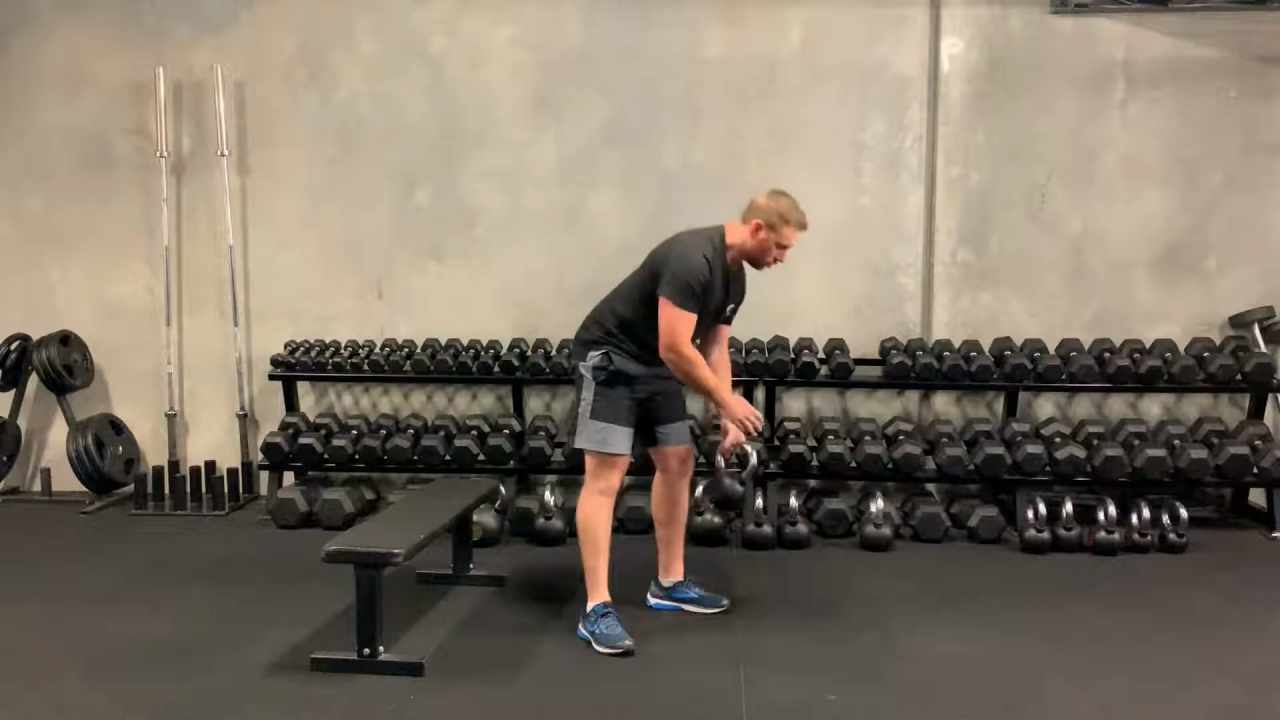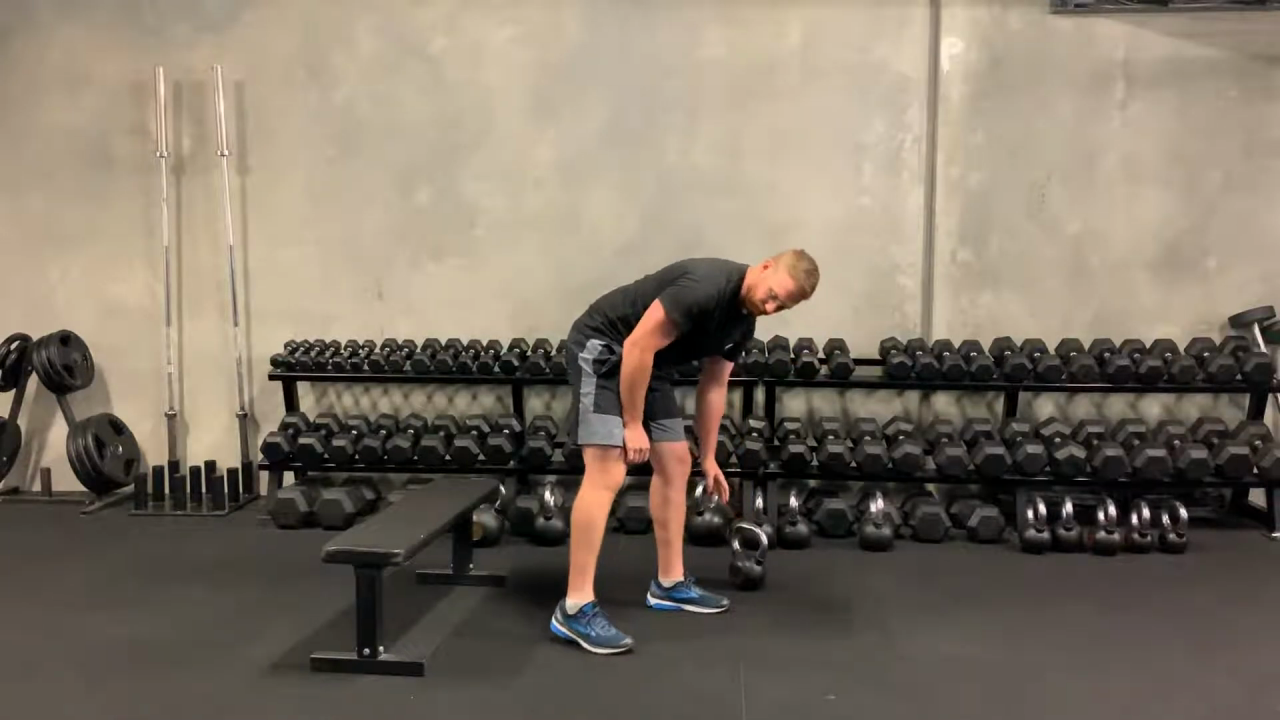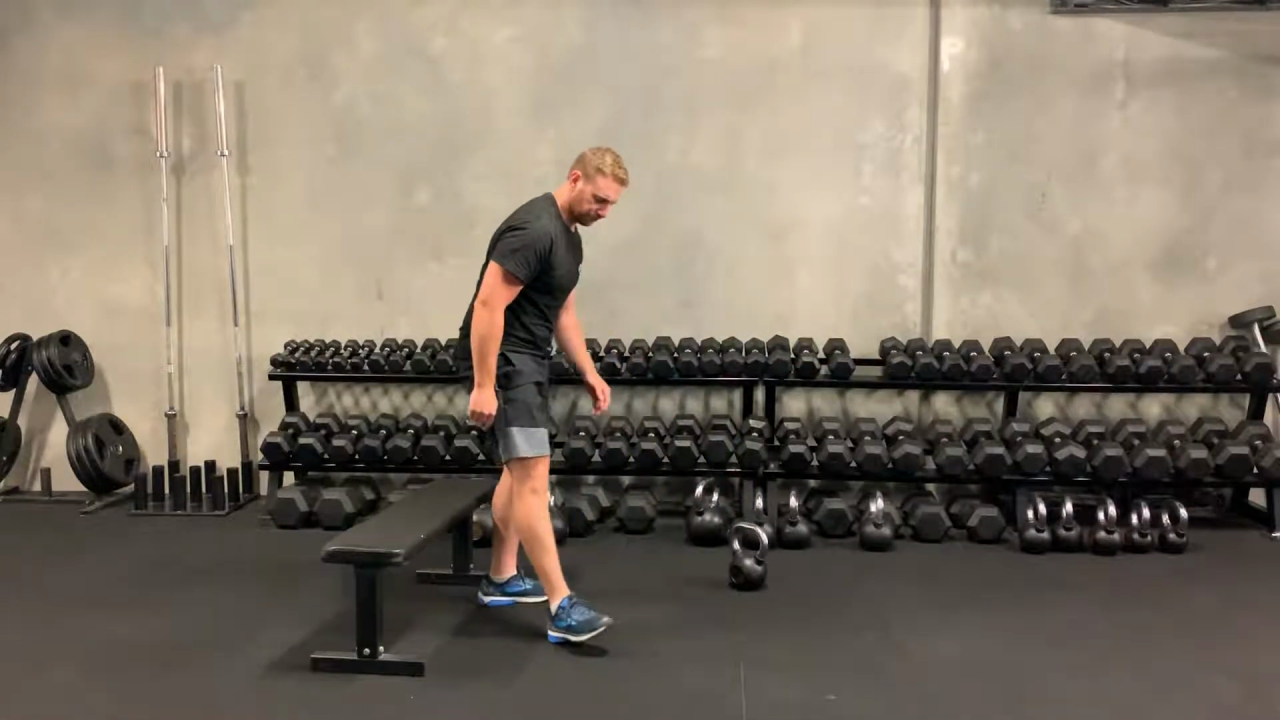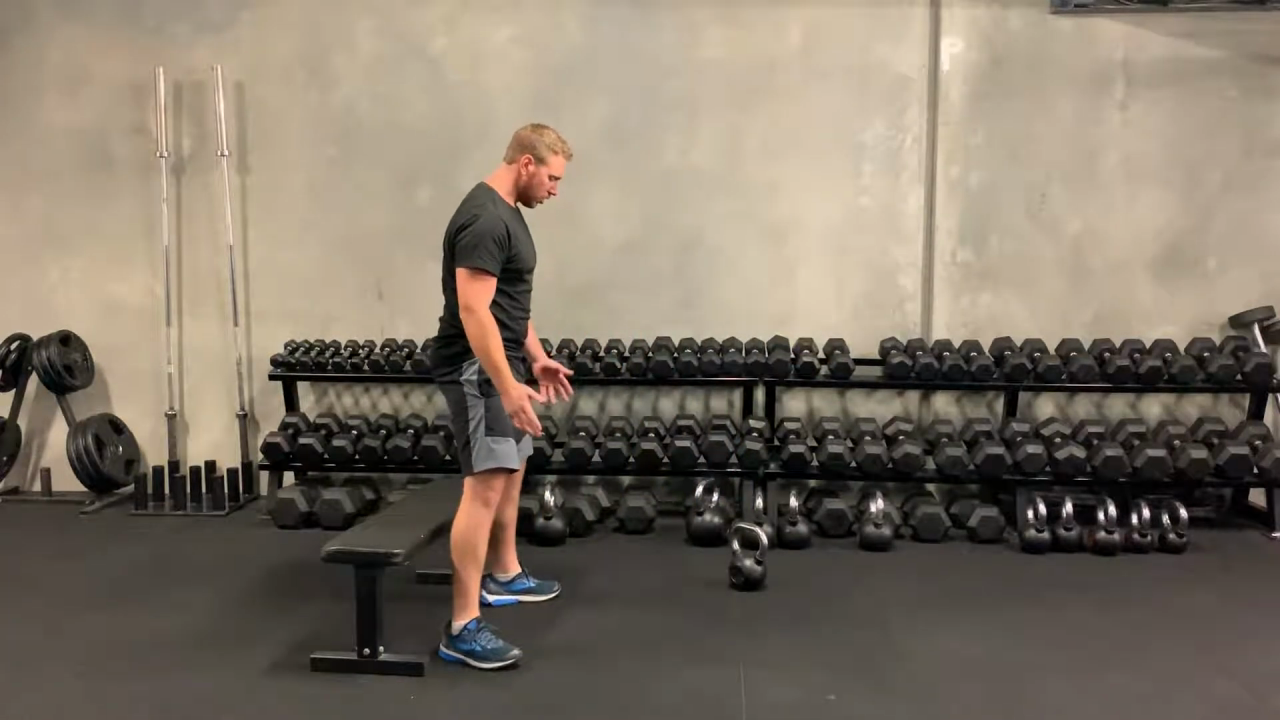
dt=1s
person 1, frame 1
left shoulder: (733, 278)
right shoulder: (691, 259)
left elbow: (715, 349)
right elbow: (675, 348)
left wrist: (730, 421)
right wrist: (730, 402)
left hip: (648, 364)
right hip: (608, 360)
left knee: (678, 463)
right knee: (606, 479)
left ankle: (669, 583)
right ankle: (597, 607)
person 1, frame 2
left shoulder: (743, 321)
right shoulder: (705, 287)
left elbow: (714, 386)
right elbow: (638, 347)
left wrist: (708, 456)
right wrist: (633, 425)
left hip: (645, 365)
right hip: (604, 348)
left knee: (676, 465)
right knee: (608, 474)
left ankle: (670, 583)
right ankle: (576, 608)
person 1, frame 3
left shoulder: (568, 237)
right shoulder: (533, 230)
left elbow: (563, 312)
right elbow: (488, 306)
left wrist: (589, 373)
right wrist: (483, 386)
left hip: (525, 360)
right hip: (502, 361)
left knee: (521, 470)
right knee: (533, 478)
left ankle: (503, 578)
right ankle: (560, 603)
person 1, frame 4
left shoulder: (507, 213)
right shoulder: (484, 220)
right elbow: (473, 312)
left wrist: (538, 358)
right wrist: (506, 387)
left hip: (501, 364)
right hip: (476, 369)
left knee: (510, 472)
right knee: (485, 486)
left ankle: (504, 575)
right ankle: (462, 628)
